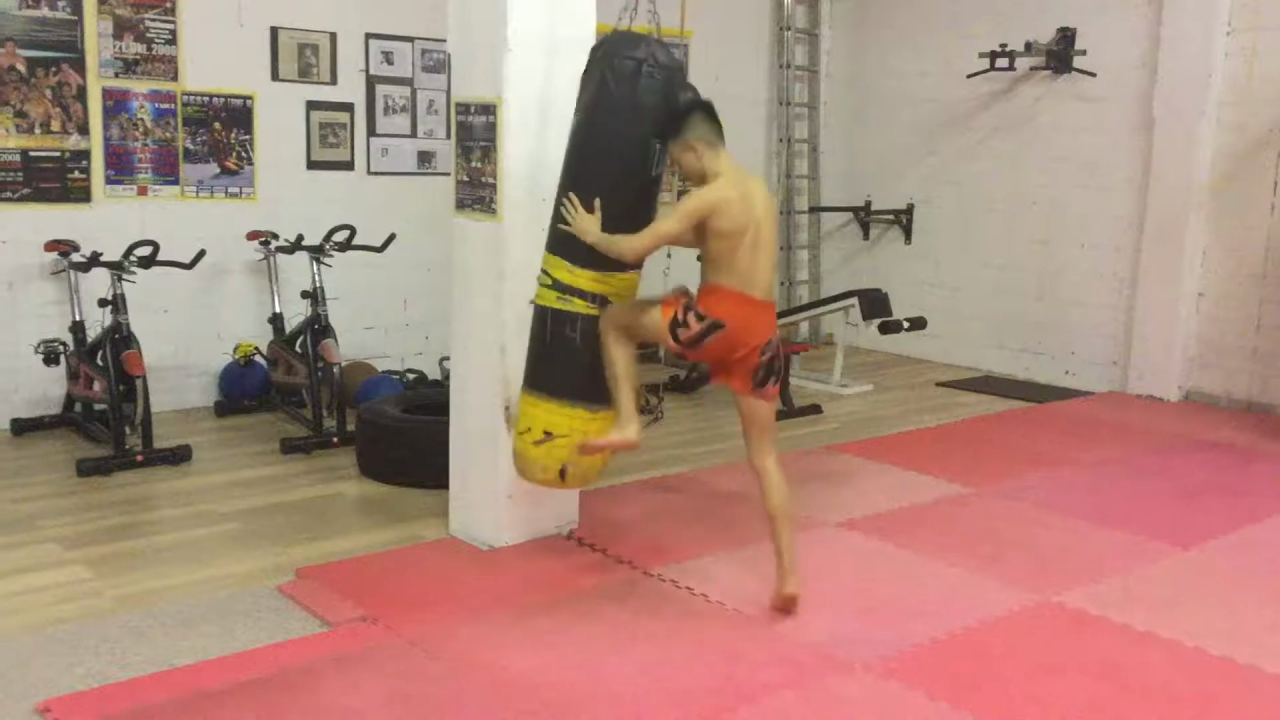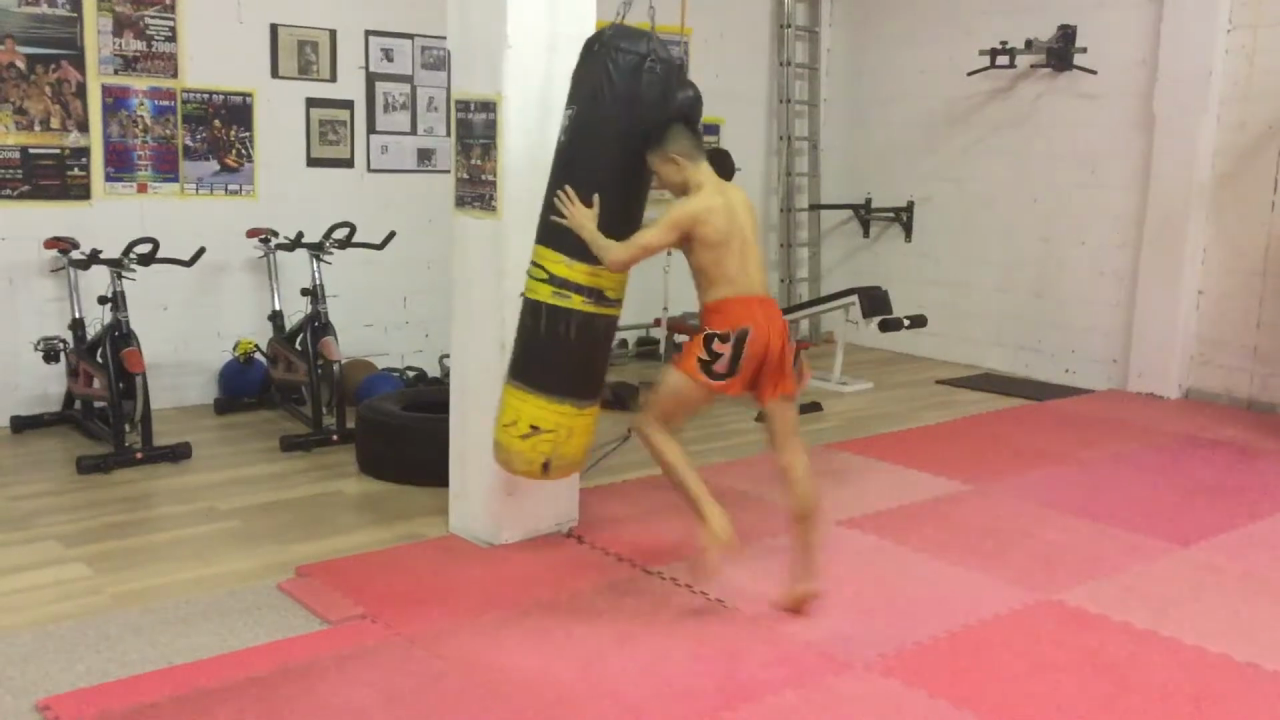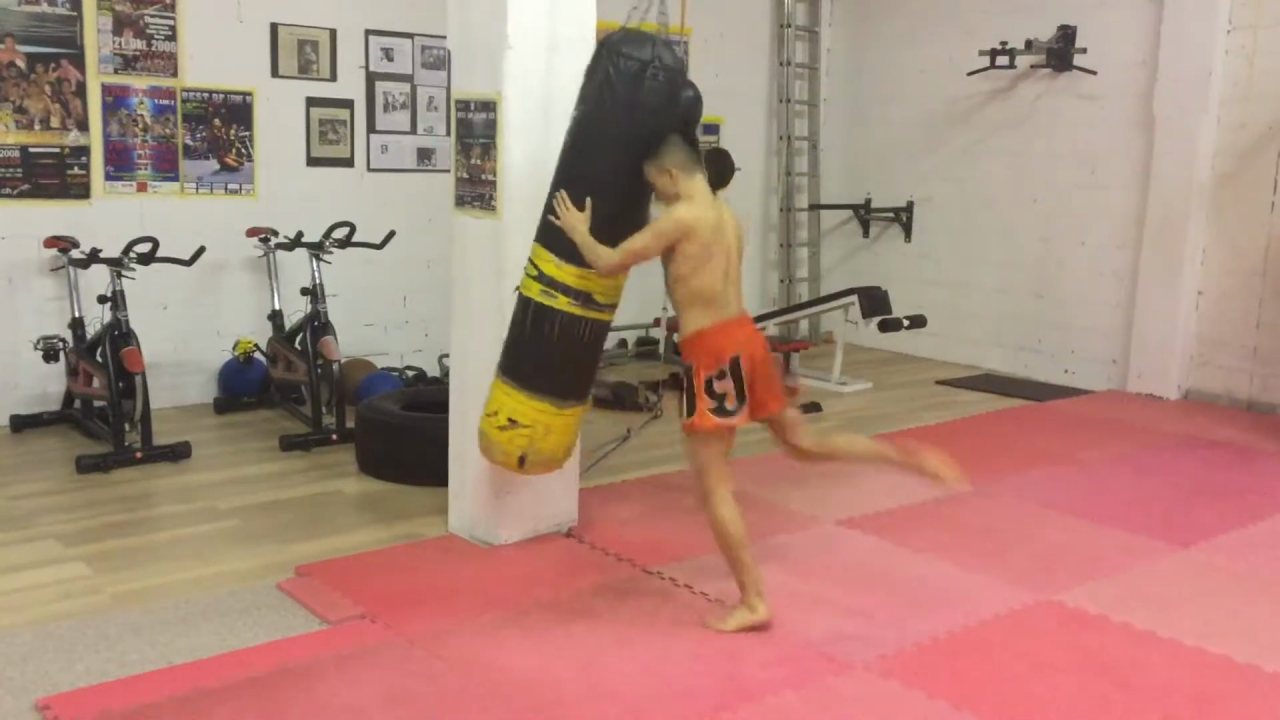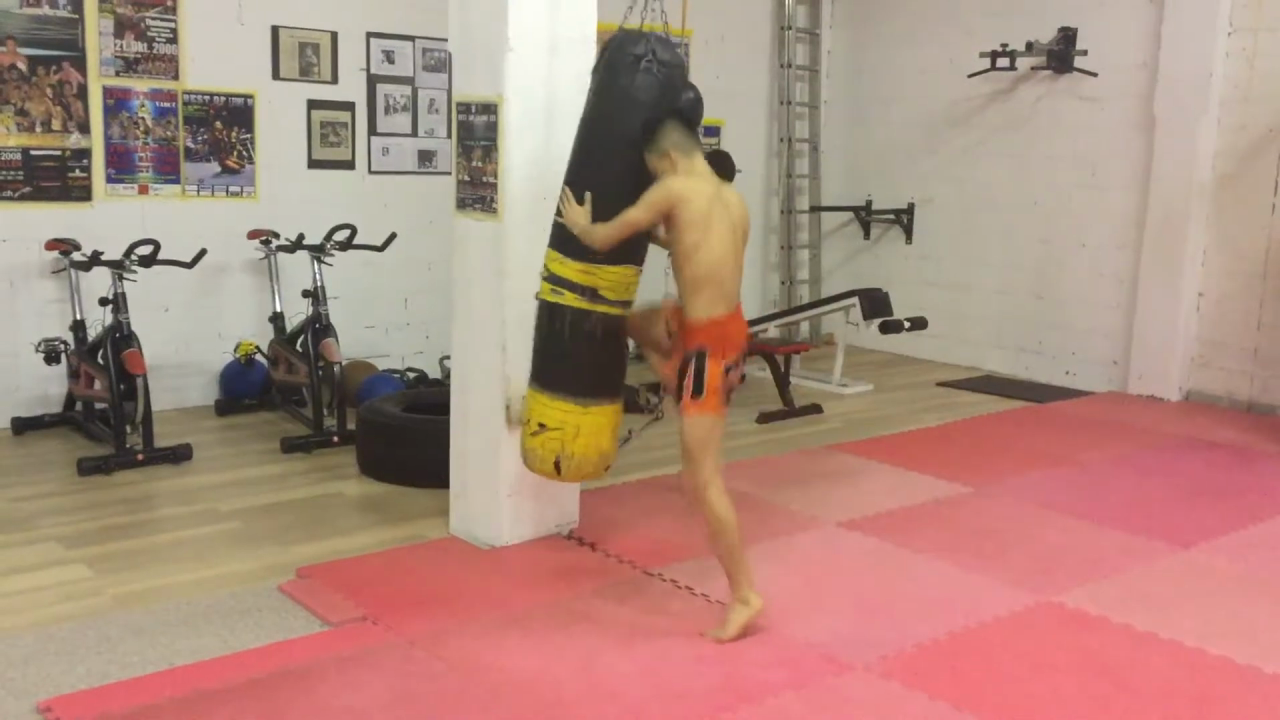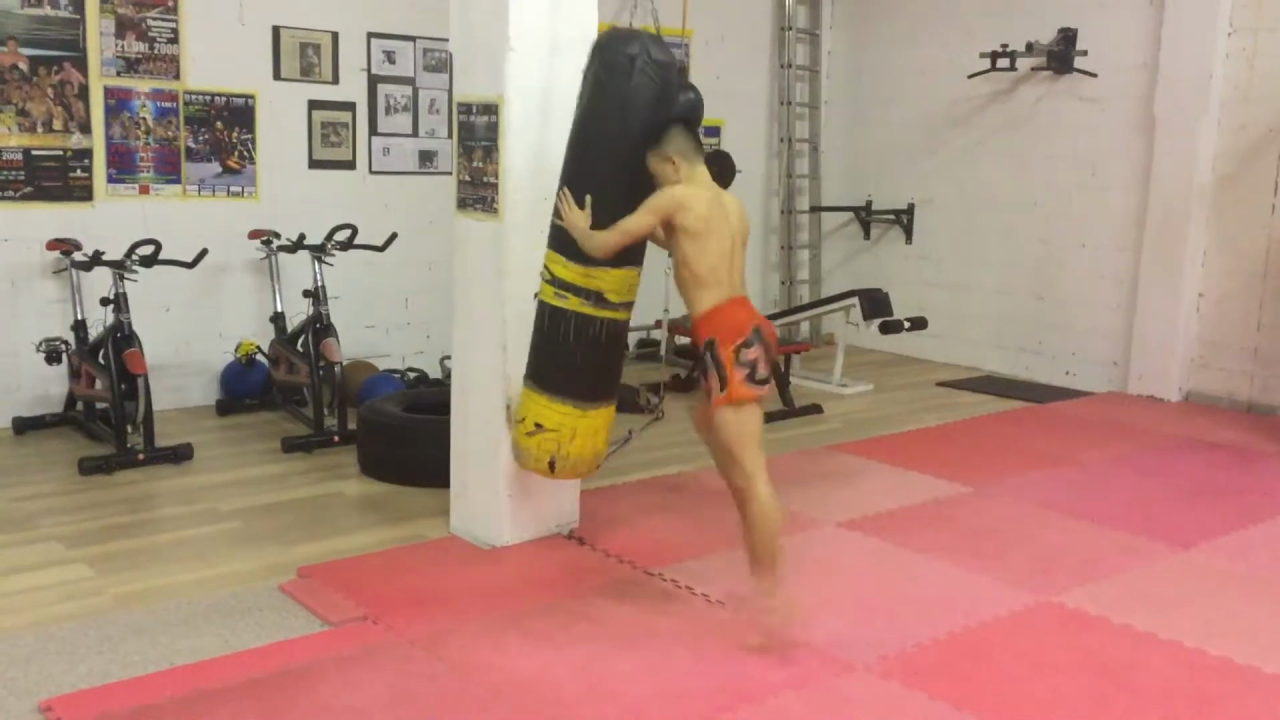
dt=0.2s
person 1, frame 1
left shoulder: (708, 198)
right shoulder: (759, 191)
left elbow: (634, 250)
left wrist: (592, 234)
right wrist: (670, 230)
left hip: (716, 319)
right hip: (760, 328)
left knee: (613, 319)
right knee: (764, 456)
left ankle: (627, 423)
right ankle: (787, 577)
person 1, frame 2
left shoulder: (692, 207)
right shoulder: (738, 198)
left elbow: (619, 258)
left wrist: (585, 228)
left hip: (732, 331)
right hip: (773, 327)
left knee: (651, 424)
right knee: (789, 455)
left ankle: (715, 522)
right ankle: (805, 574)
person 1, frame 3
left shoulder: (681, 219)
right shoulder: (727, 216)
left elbow: (608, 263)
left wrist: (576, 231)
left hip: (713, 359)
right hip: (748, 344)
left knee: (715, 488)
right knee: (804, 442)
left ankle: (753, 602)
right ankle: (907, 454)
person 1, frame 4
left shoulder: (676, 190)
right shoulder: (736, 200)
left elbow: (603, 240)
left wrist: (579, 222)
right wrist: (656, 229)
left hip: (709, 343)
right hip: (725, 327)
left knee: (704, 479)
right knee: (636, 323)
left ankle: (744, 596)
person 1, frame 5
left shoulder: (674, 198)
right shoulder: (733, 206)
left elbow: (601, 248)
left wrist: (578, 227)
right wrist: (659, 232)
left hip: (727, 338)
right hip: (746, 326)
left knee: (750, 474)
right knee: (709, 425)
left ankle: (772, 591)
right ankle: (762, 569)
